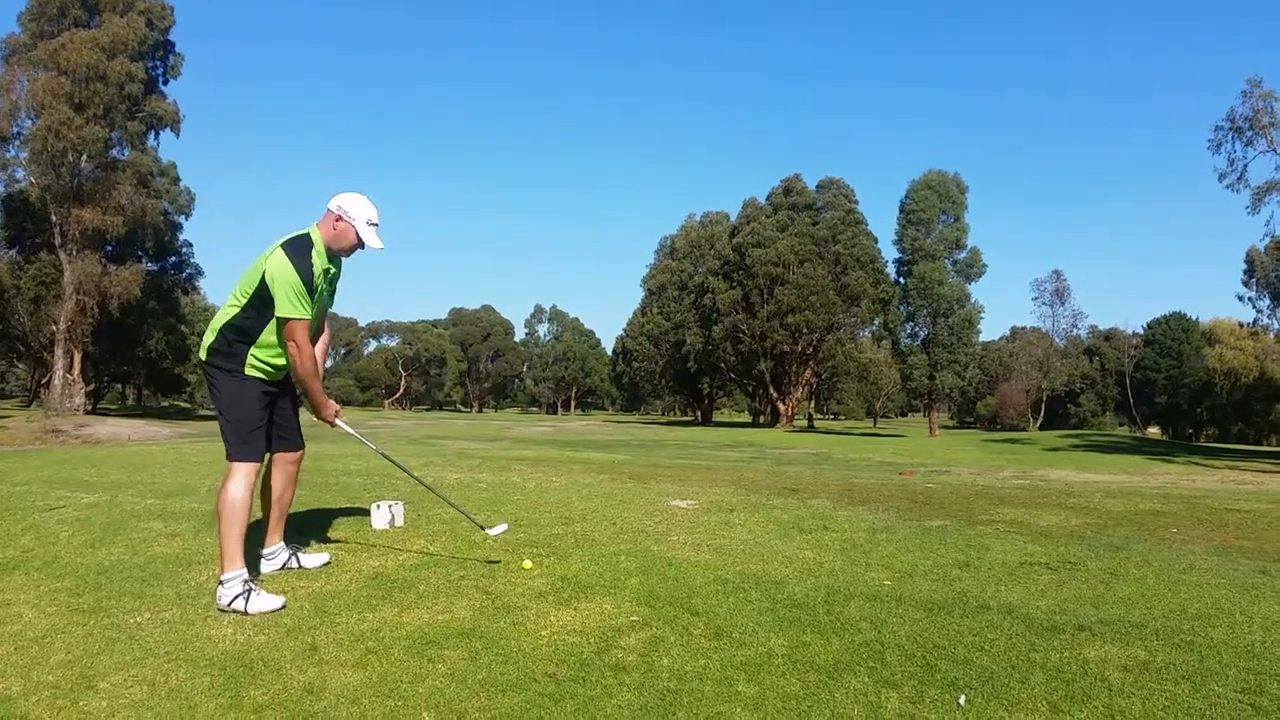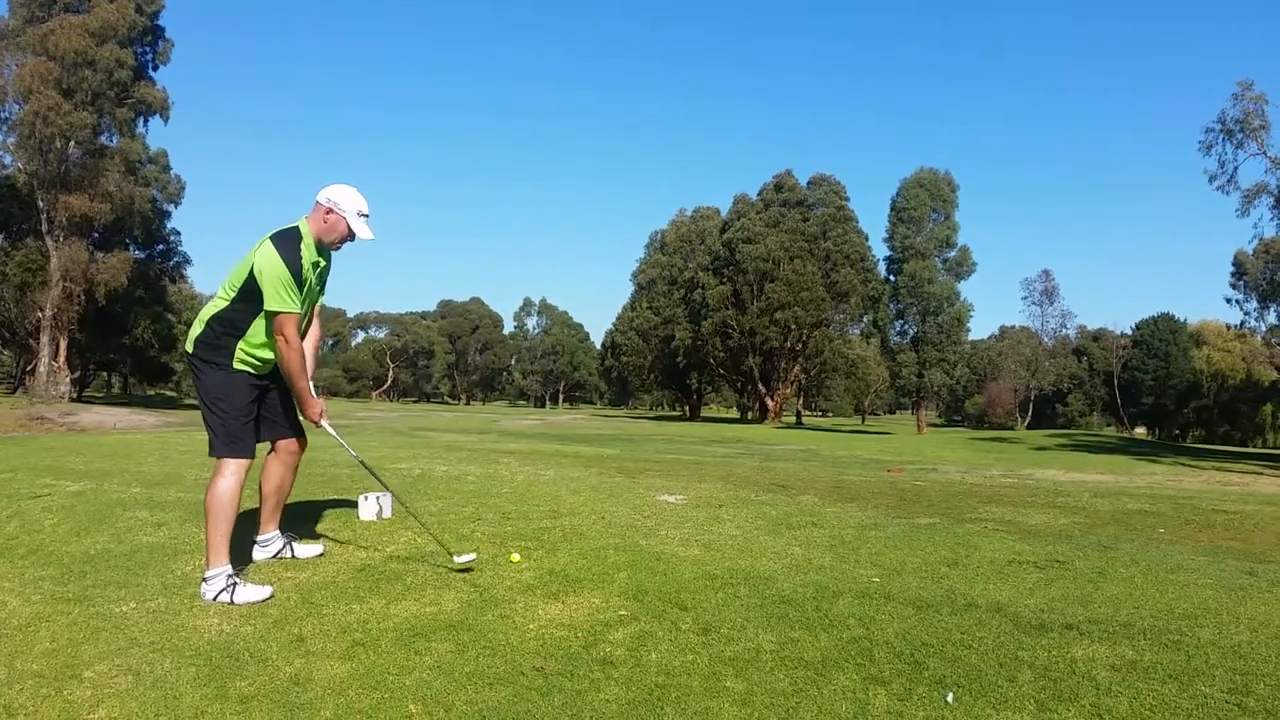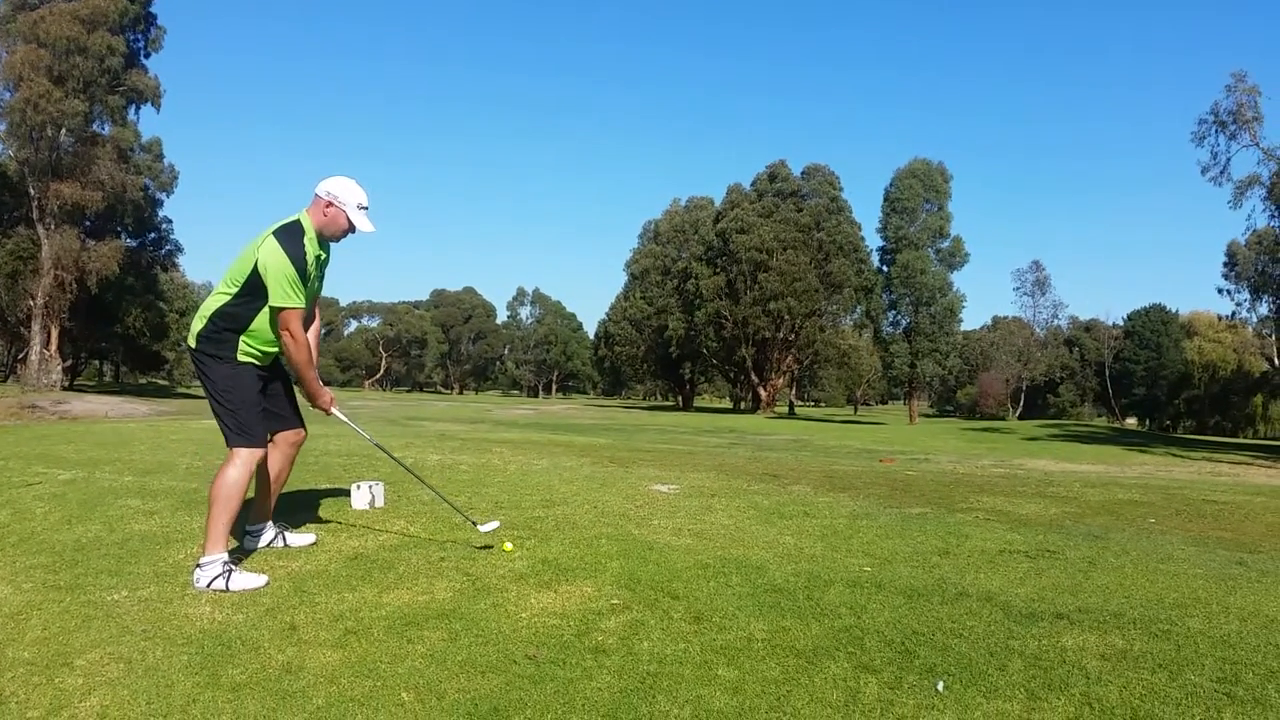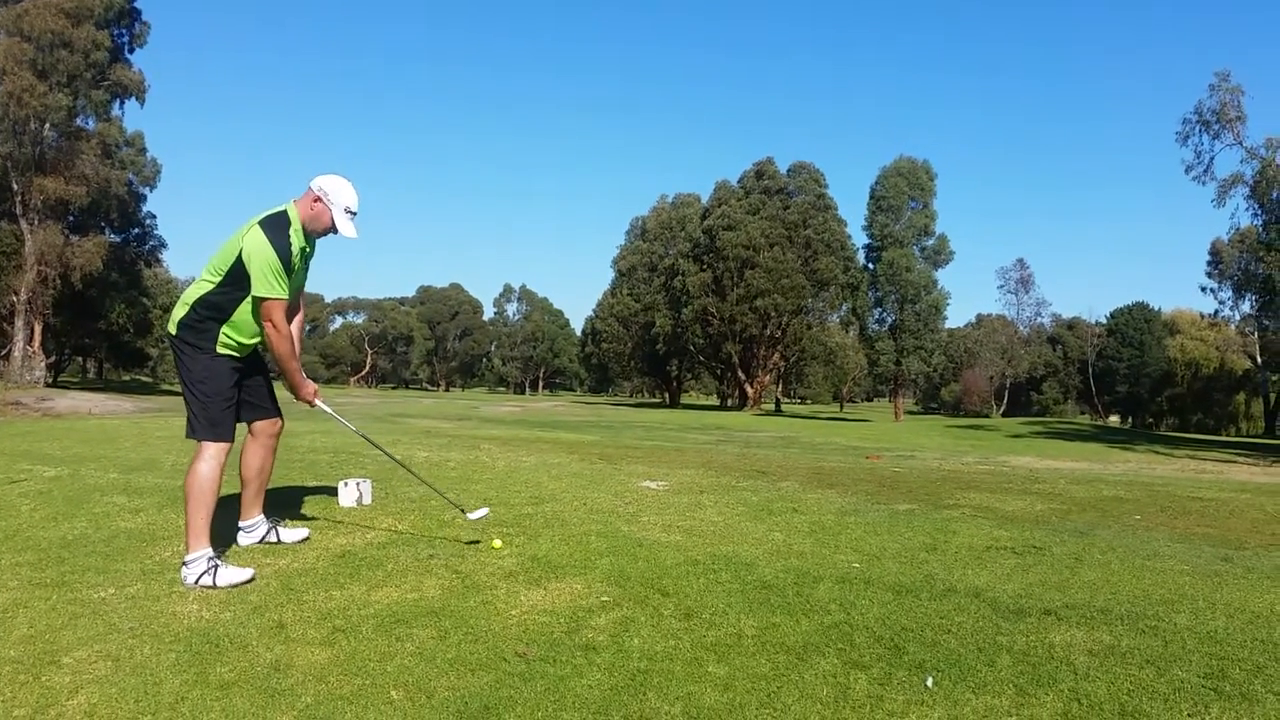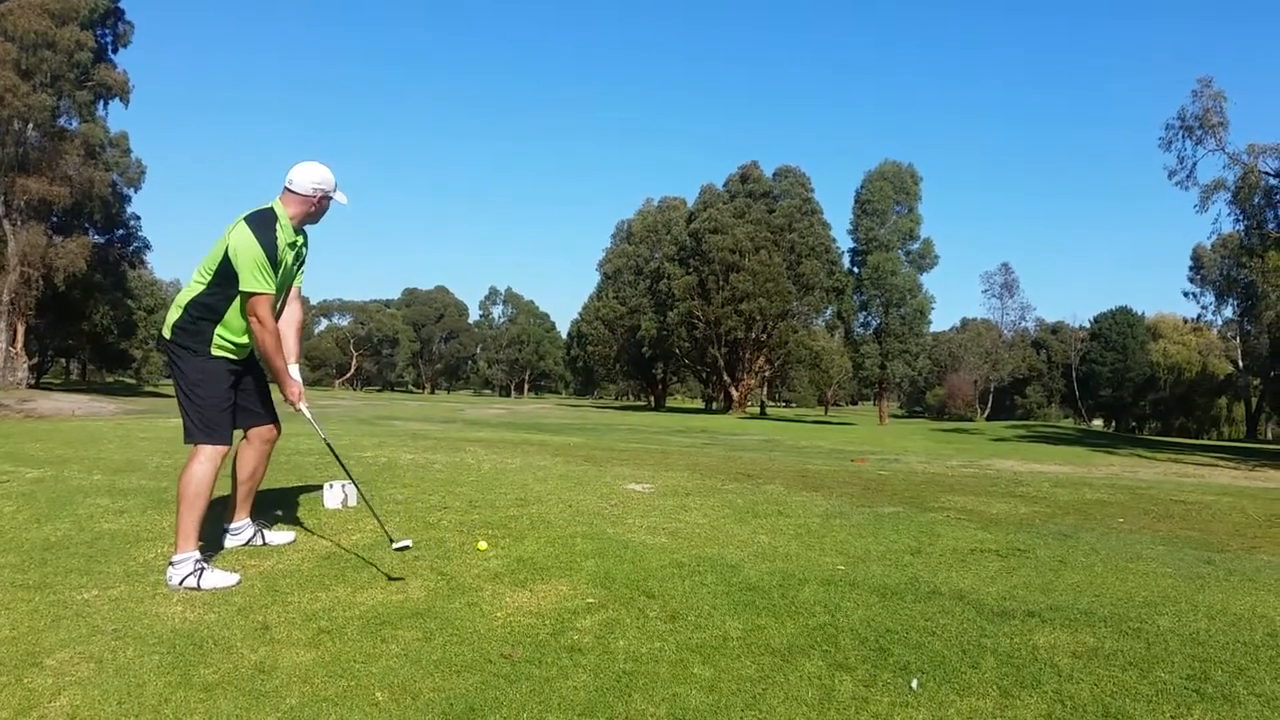
dt=1s
person 1, frame 1
left shoulder: (329, 261)
right shoulder: (293, 260)
left elbow: (319, 328)
right elbow: (297, 343)
left wrist: (316, 389)
right wrist: (319, 401)
left hip: (270, 367)
right hip: (235, 364)
left knee: (288, 454)
right knee: (245, 463)
left ankle: (273, 550)
right ankle: (233, 582)
person 1, frame 2
left shoulder: (321, 256)
right shoulder: (282, 253)
left elbow: (310, 323)
right elbow: (286, 337)
left wrist: (308, 390)
right wrist: (305, 399)
left hip: (261, 361)
right hip: (222, 358)
left knee: (290, 443)
right knee: (235, 459)
left ankle: (268, 538)
right ankle: (217, 576)
person 1, frame 3
left shoulder: (318, 247)
right shoulder: (285, 248)
left elbow: (310, 316)
right elbow: (291, 333)
left wrist: (313, 378)
right wrist: (315, 389)
left hip: (258, 350)
right hip: (222, 349)
left knee: (290, 434)
right knee: (248, 449)
left ankle: (260, 528)
right ankle: (212, 563)
person 1, frame 4
left shoulder: (303, 238)
right shoulder: (270, 238)
left elbow: (293, 308)
right elbow: (274, 322)
left wrist: (296, 371)
right wrist: (298, 381)
left hip: (238, 341)
right hip: (203, 340)
left knee: (268, 425)
right knee: (215, 442)
left ankle: (252, 523)
right ankle: (198, 560)
person 1, frame 5
left shoulder: (296, 238)
right shoulder: (256, 234)
left elbow: (290, 304)
right elbow: (261, 319)
left wrist: (293, 369)
right wrist: (283, 379)
left hip: (234, 346)
right hip: (197, 343)
left knee: (264, 430)
right knee: (211, 446)
left ankle: (238, 526)
right ankle: (184, 561)
